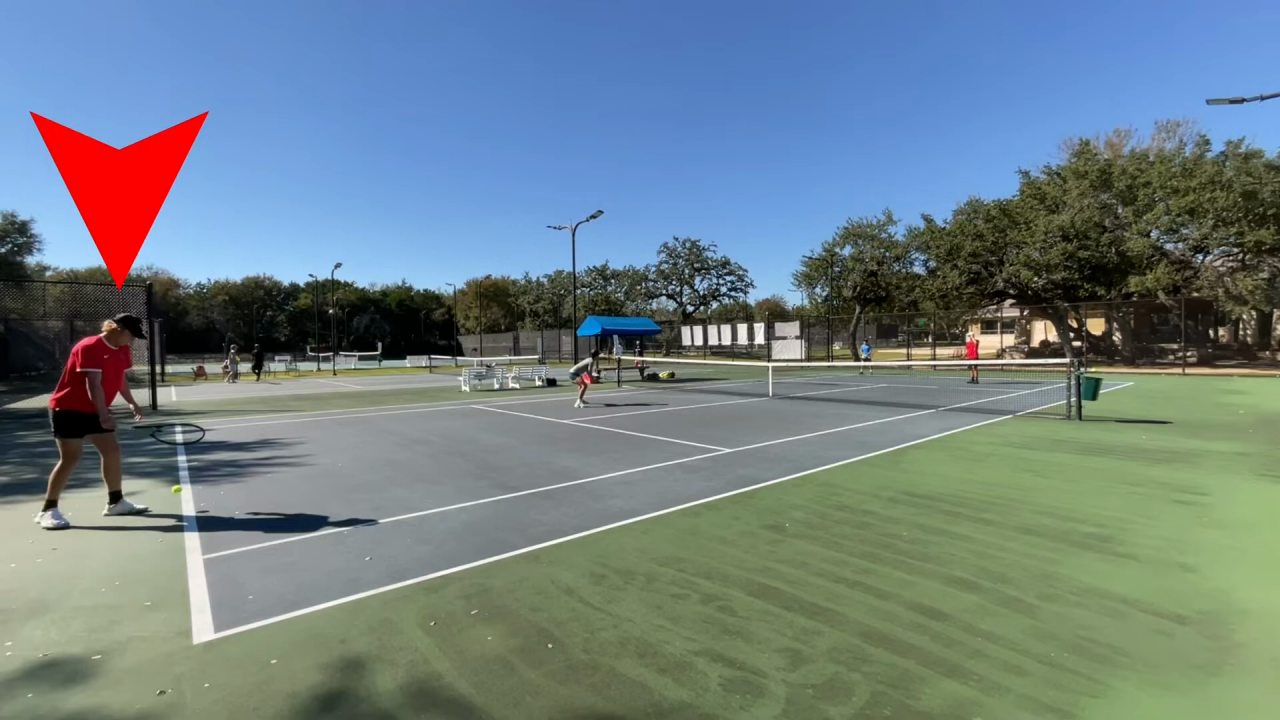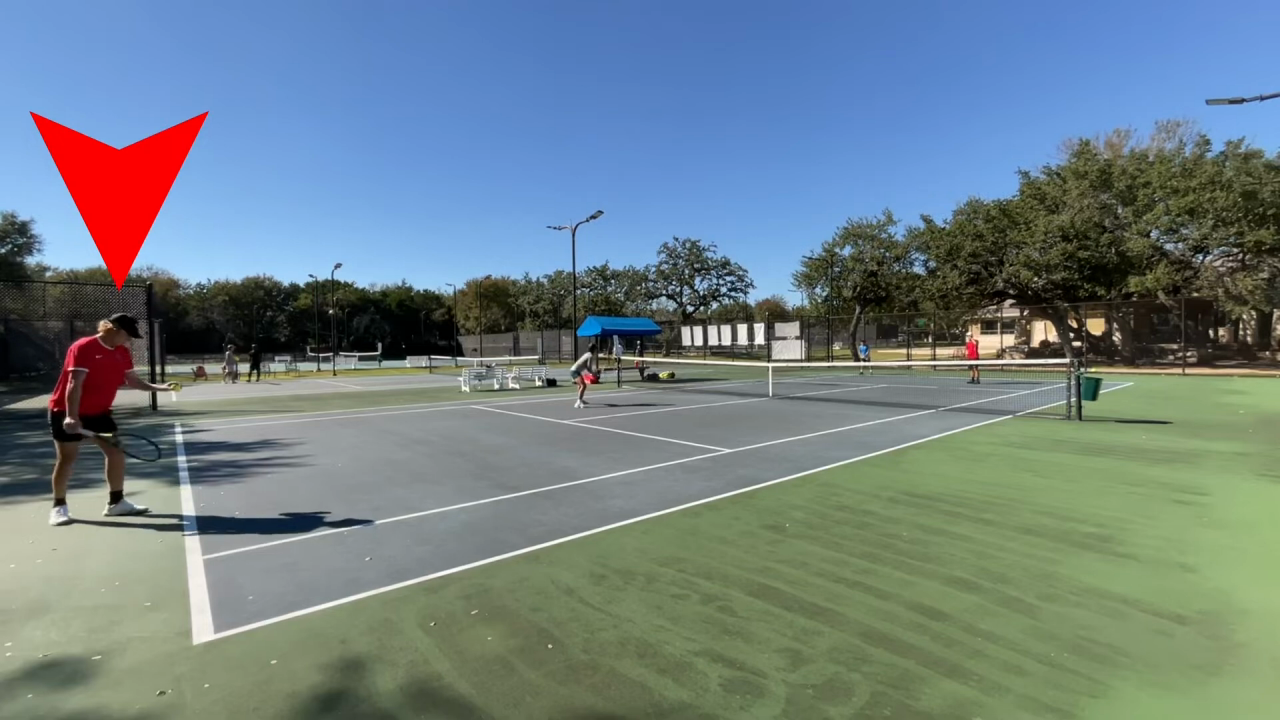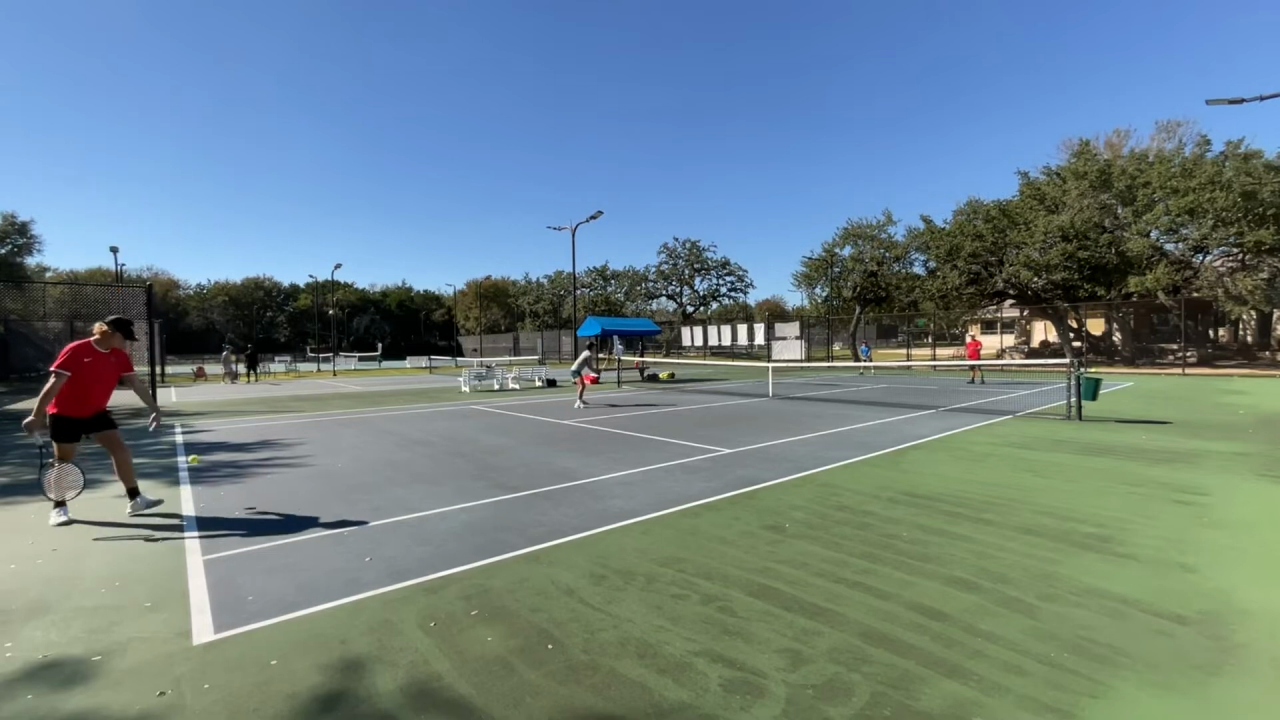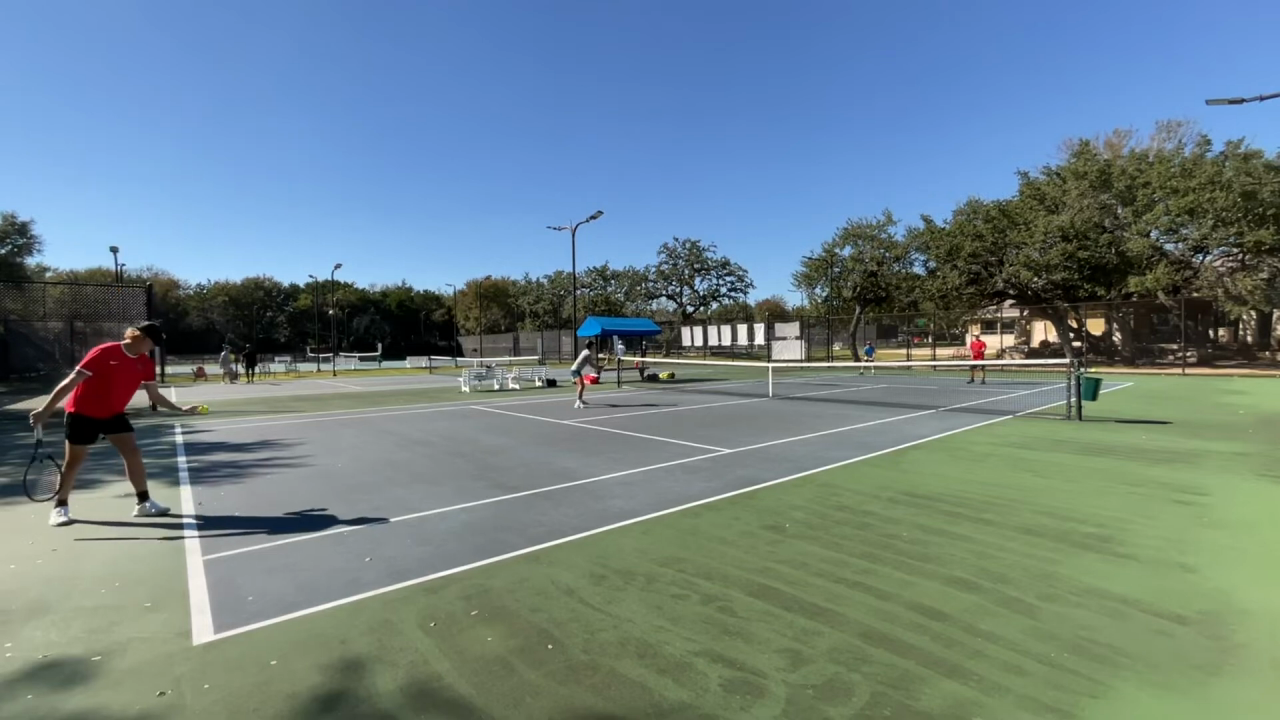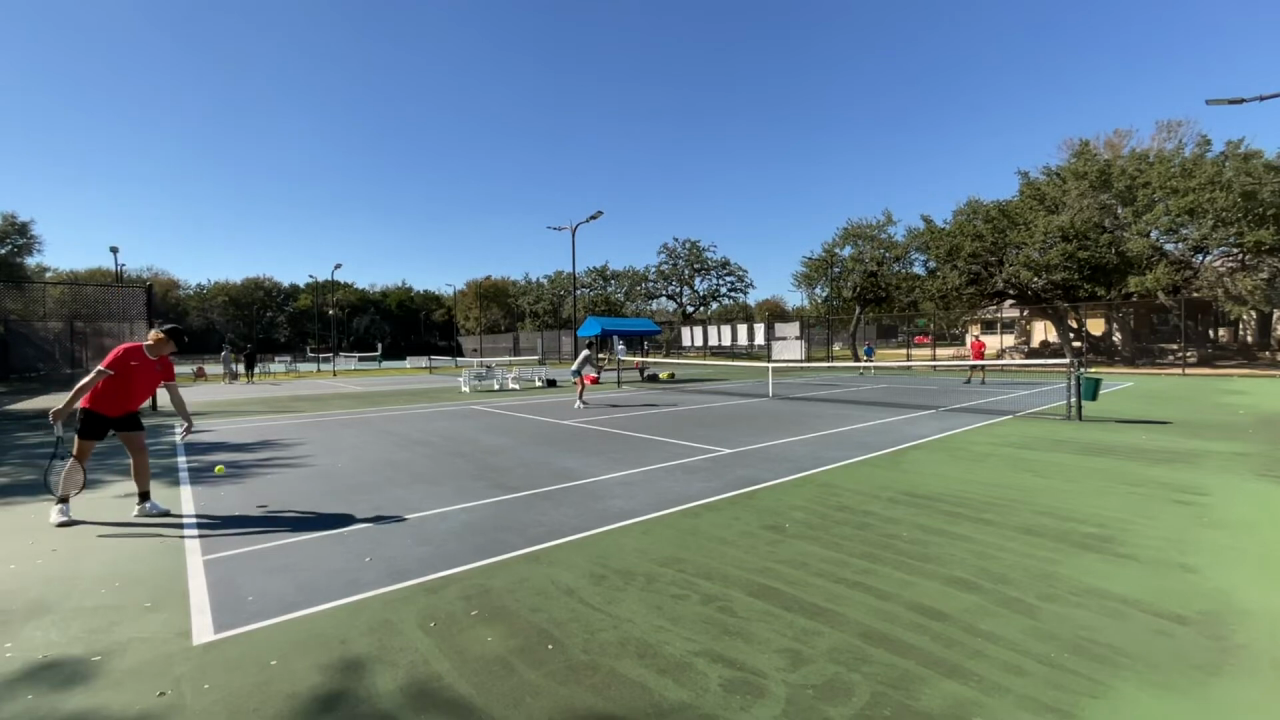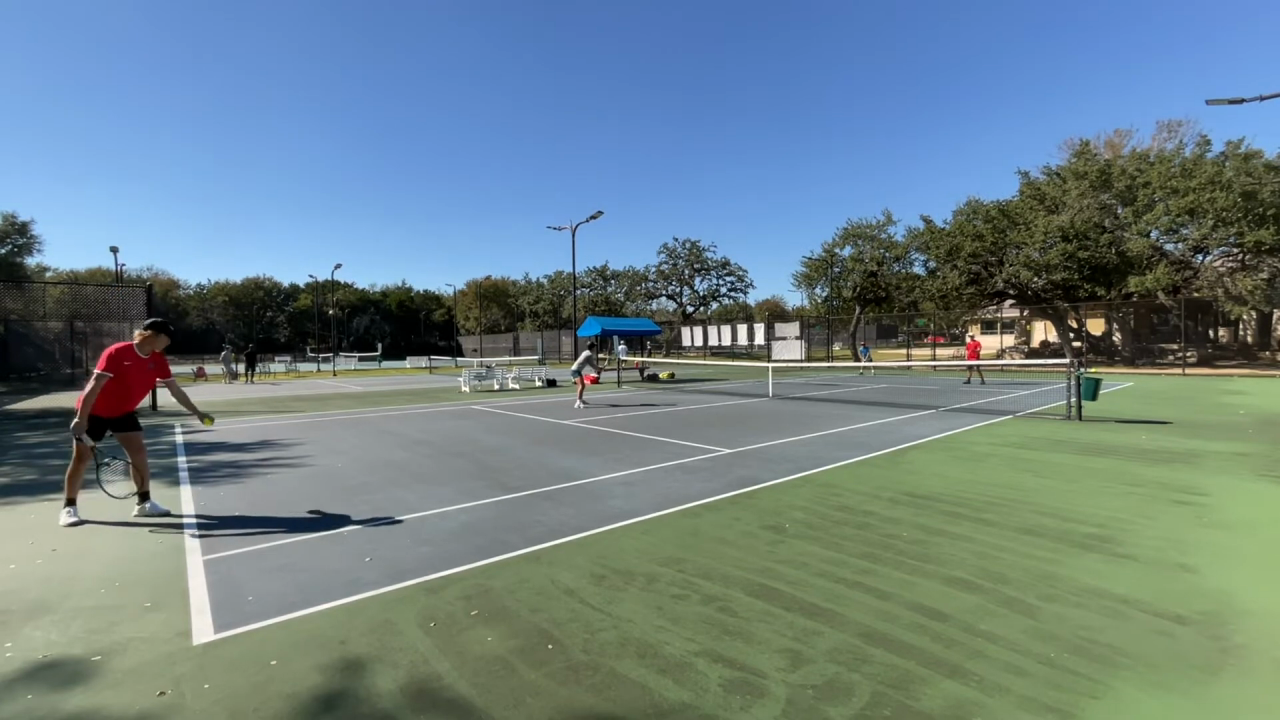
dt=0.3s
person 1, frame 1
left shoulder: (123, 351)
right shoulder: (90, 347)
left elbow: (120, 380)
right elbow: (94, 385)
left wrist: (132, 403)
right wrist: (104, 414)
left hip: (94, 411)
right hip: (68, 410)
left knee: (112, 451)
right knee: (71, 458)
left ankle: (116, 502)
right ankle: (48, 510)
person 1, frame 2
left shoulder: (121, 352)
right shoulder: (83, 348)
left elbow: (132, 380)
right elbow: (75, 384)
left wrist: (158, 387)
right wrist: (71, 416)
left hip: (98, 412)
right hip: (66, 412)
left knee: (117, 452)
right knee: (66, 459)
left ankle: (116, 502)
right ankle: (59, 507)
person 1, frame 3
left shoulder: (120, 356)
right shoulder: (75, 351)
left elbow: (137, 385)
right elbow: (54, 385)
left wrist: (154, 409)
right wrist: (37, 416)
left hip: (96, 413)
right hip: (65, 415)
left knee: (121, 450)
right knee: (65, 462)
left ankle: (135, 500)
right ankle: (59, 508)
person 1, frame 4
left shoulder: (145, 363)
right shoulder: (104, 353)
left elbow: (154, 396)
right elbow: (72, 381)
left wrist: (181, 409)
right wrist: (46, 409)
left hip: (114, 414)
right hip: (83, 413)
left knee: (134, 453)
right knee: (74, 461)
left ankle: (143, 503)
right ankle: (60, 507)
person 1, frame 5
left shoulder: (165, 364)
right shoulder: (126, 353)
left elbow: (175, 396)
right elbow: (93, 378)
left wrist: (187, 420)
right wrist: (65, 407)
left hip: (126, 412)
right hip: (95, 410)
left knee: (141, 452)
right knee: (80, 458)
left ankle: (144, 503)
right ankle: (60, 505)
person 1, frame 6
left shoulder: (158, 360)
right shoulder: (117, 353)
left elbow: (176, 391)
right elbow: (95, 385)
left wrist: (197, 413)
right wrist: (81, 418)
left hip: (123, 413)
right hip: (94, 412)
left knee: (139, 453)
right knee: (81, 459)
left ankle: (144, 503)
right ankle: (69, 507)
